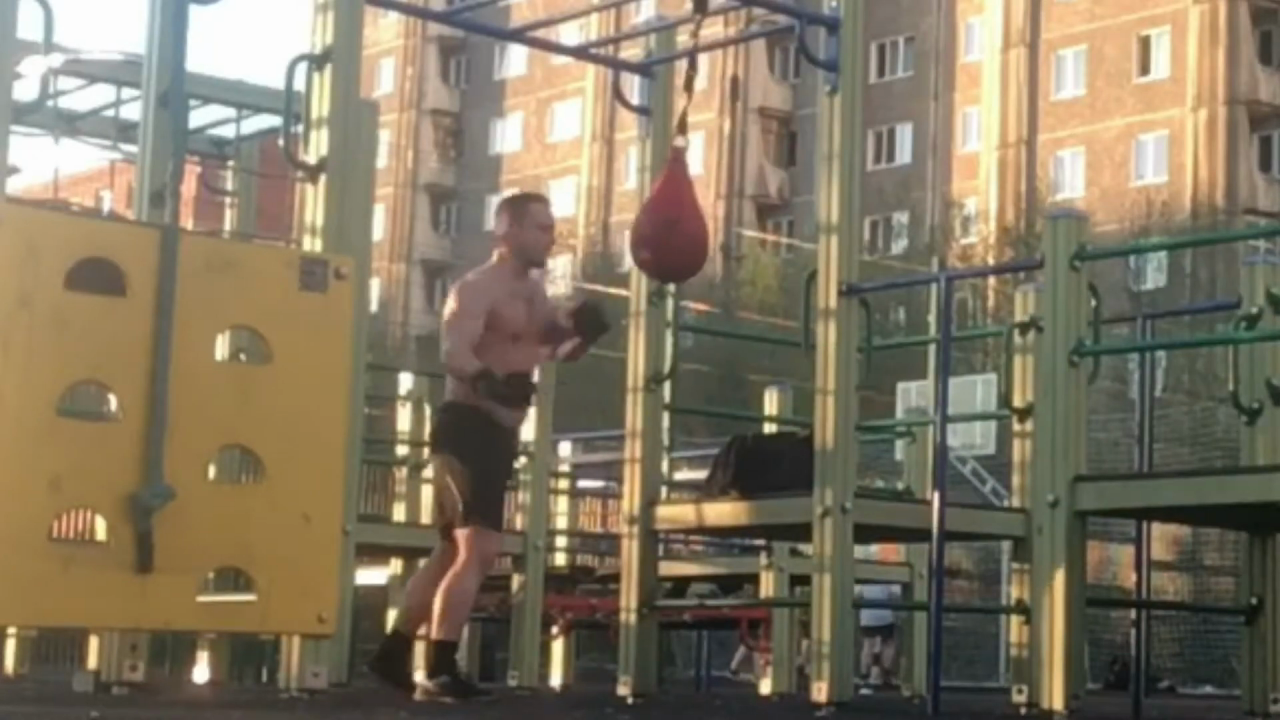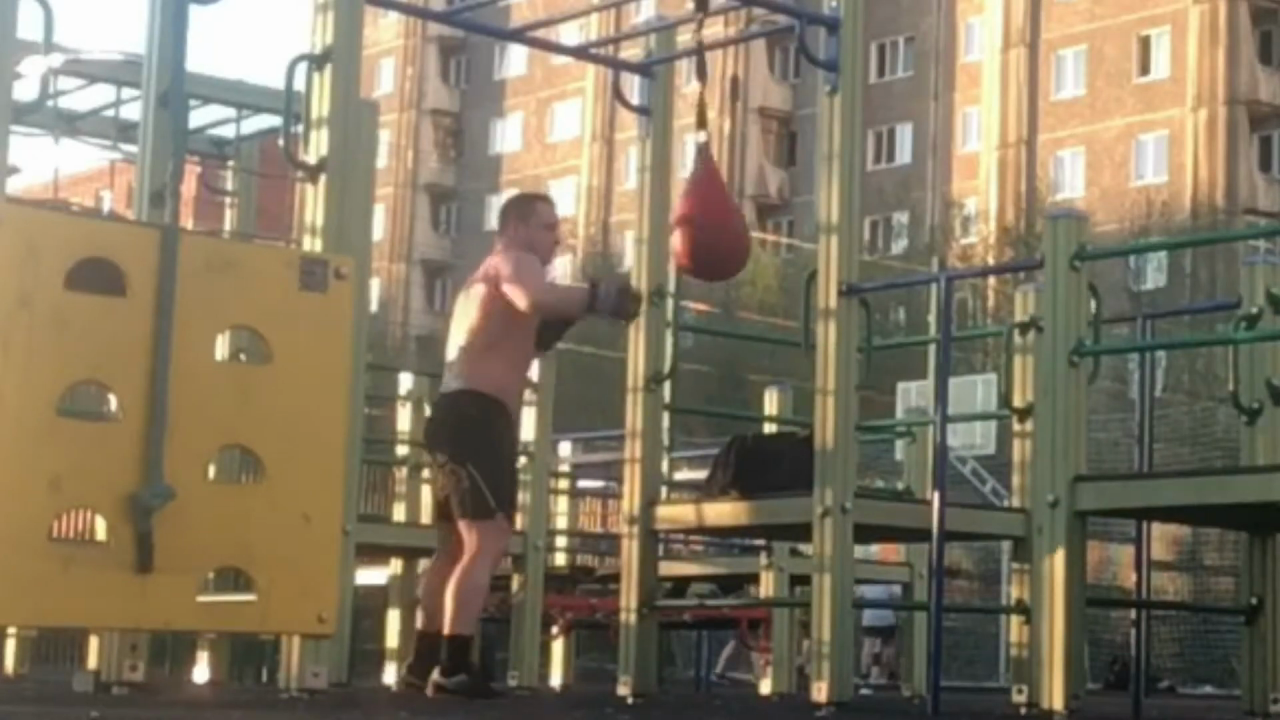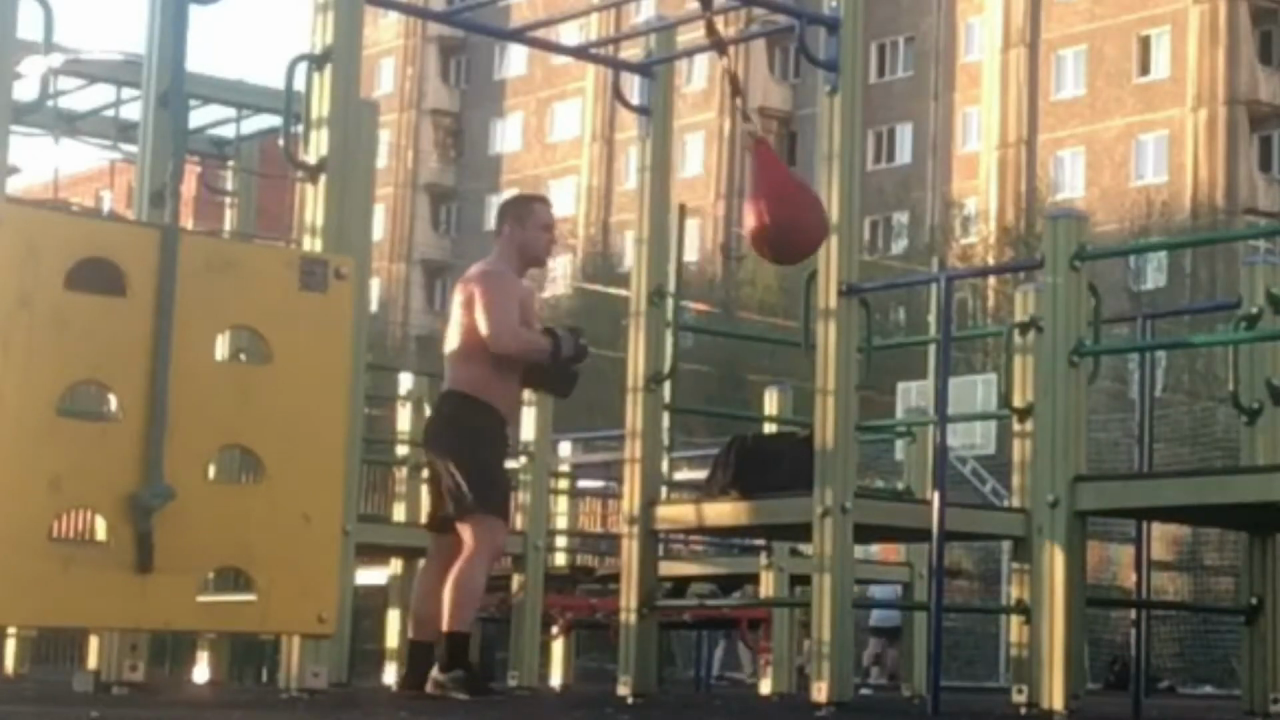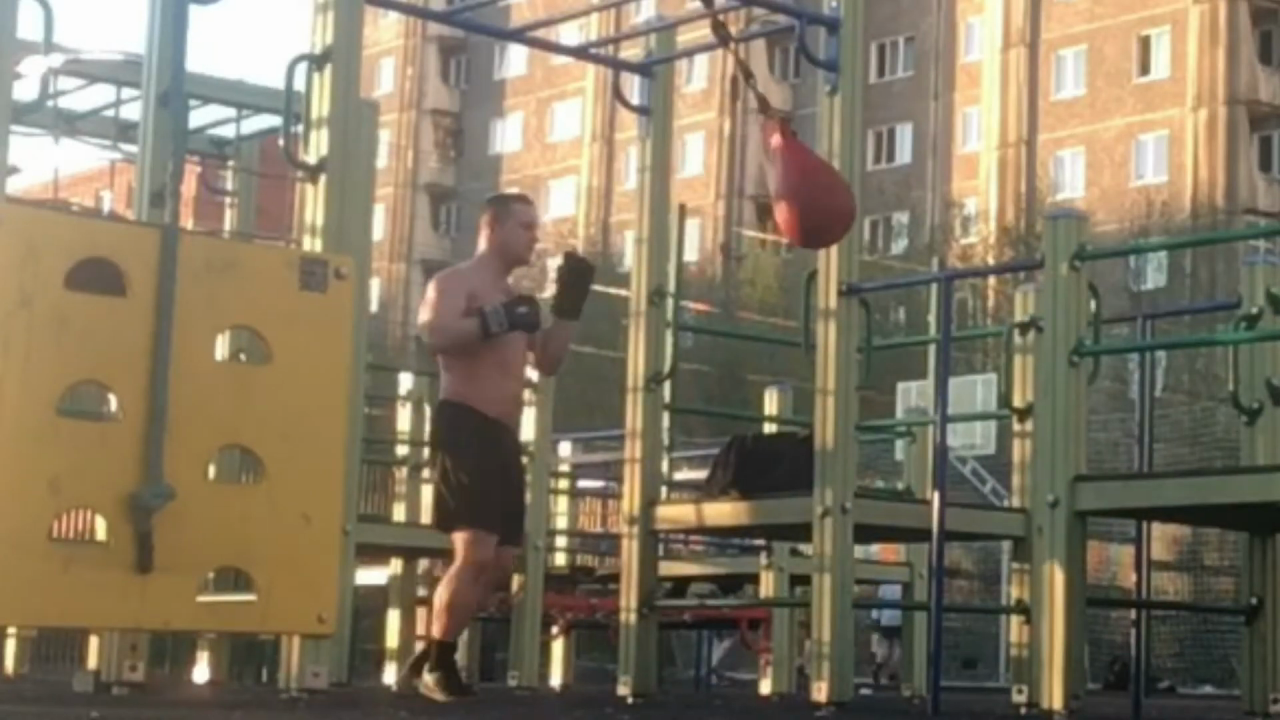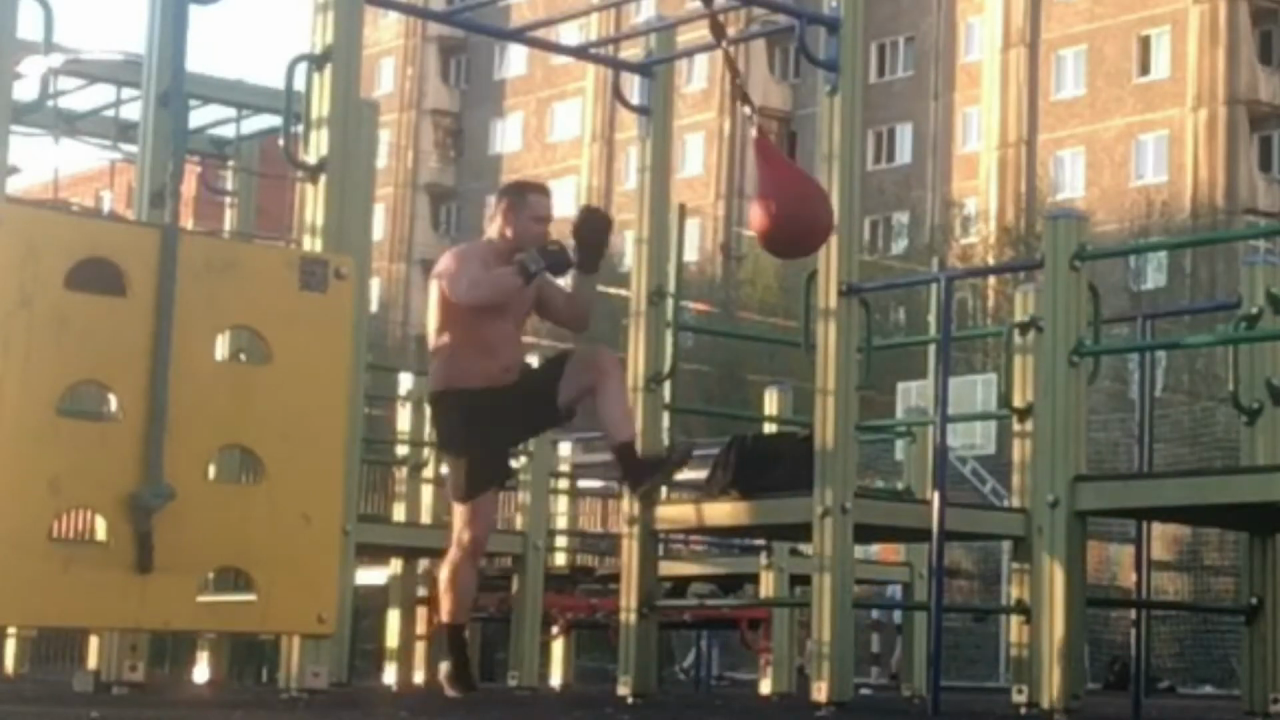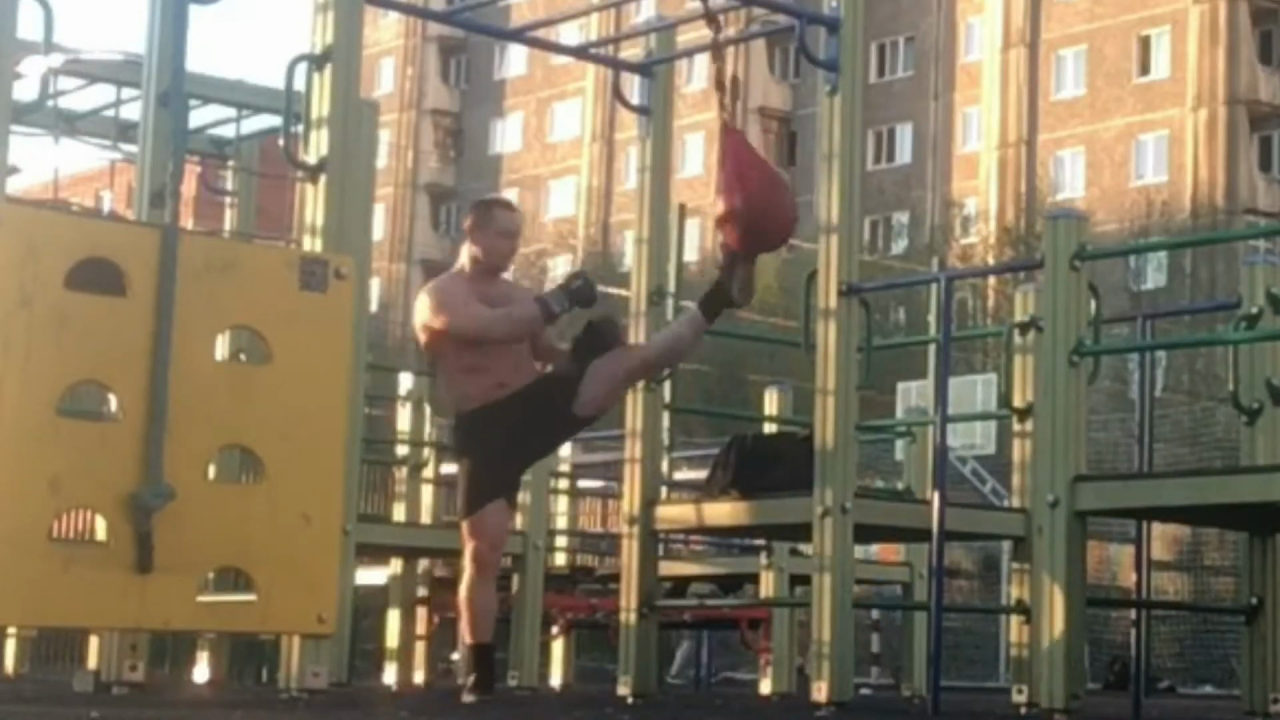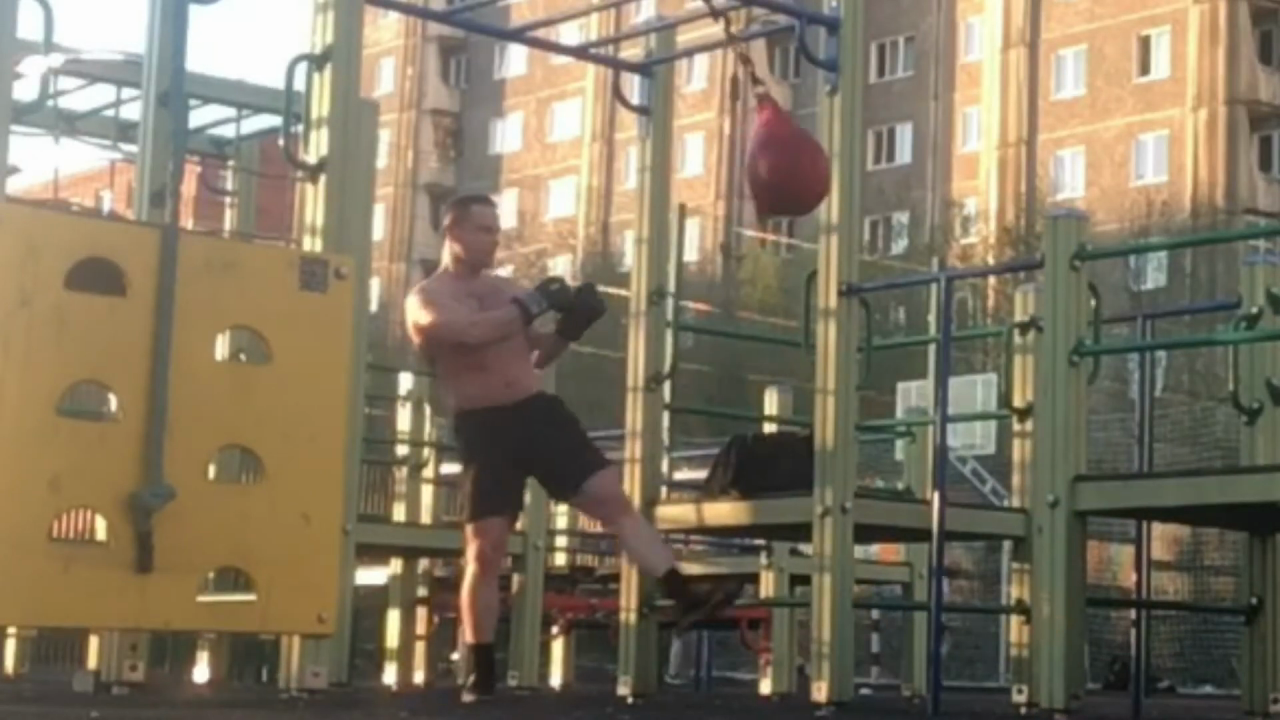
dt=0.2s
person 1, frame 1
left shoulder: (528, 291)
right shoulder: (482, 288)
left elbow: (563, 344)
right elbow: (458, 353)
left wrist: (584, 330)
right wrist: (491, 382)
left hip: (494, 433)
right hip: (473, 429)
left knee: (453, 550)
right knee: (480, 549)
left ankle: (391, 656)
right ankle: (440, 673)
person 1, frame 2
left shoulder: (487, 281)
right shoulder: (510, 262)
right elbow: (540, 300)
left wrist: (540, 336)
right wrist: (600, 296)
left hip: (457, 419)
right hip: (476, 421)
left knee: (457, 546)
right knee: (488, 542)
left ankle: (425, 664)
right ankle: (453, 667)
person 1, frame 3
left shoulder: (507, 292)
right shoulder: (496, 279)
right elbow: (501, 341)
left wrist: (551, 369)
right wrist: (559, 346)
left hip: (480, 427)
right hip: (464, 424)
left knee: (449, 549)
right knee: (486, 540)
left ankle: (418, 669)
right ankle: (452, 665)
person 1, frame 4
left shoulder: (510, 295)
right shoulder: (455, 282)
left elbow: (550, 362)
right elbow: (434, 334)
left wrist: (569, 305)
right wrist: (500, 319)
left hip: (501, 436)
right hip: (465, 432)
left knee: (495, 560)
right knee: (477, 553)
left ankle: (431, 651)
right ankle: (437, 667)
person 1, frame 5
left shoulder: (524, 273)
right shoulder: (461, 261)
left elbow: (576, 318)
right elbow: (466, 296)
left wrist: (587, 261)
right wrist: (528, 265)
left hip: (517, 396)
right hip: (465, 408)
left knee: (602, 361)
right knee: (473, 531)
left ankle: (630, 463)
right ankle: (454, 654)
person 1, frame 6
left shoulder: (516, 294)
right shoulder: (437, 295)
left elbow: (550, 358)
right elbow: (491, 328)
left wrist: (581, 346)
right wrist: (557, 302)
left hip: (536, 403)
right hip: (483, 427)
left knee: (611, 363)
right knee: (483, 548)
right ankle: (479, 672)
person 1, frame 7
left shoulder: (503, 286)
right shoulder: (425, 298)
right elbow: (473, 332)
left wrist: (567, 330)
right wrist: (530, 301)
left hip: (539, 414)
right hip: (485, 429)
left knee: (611, 497)
right knee: (485, 551)
left ankle: (684, 595)
right ankle: (479, 673)
